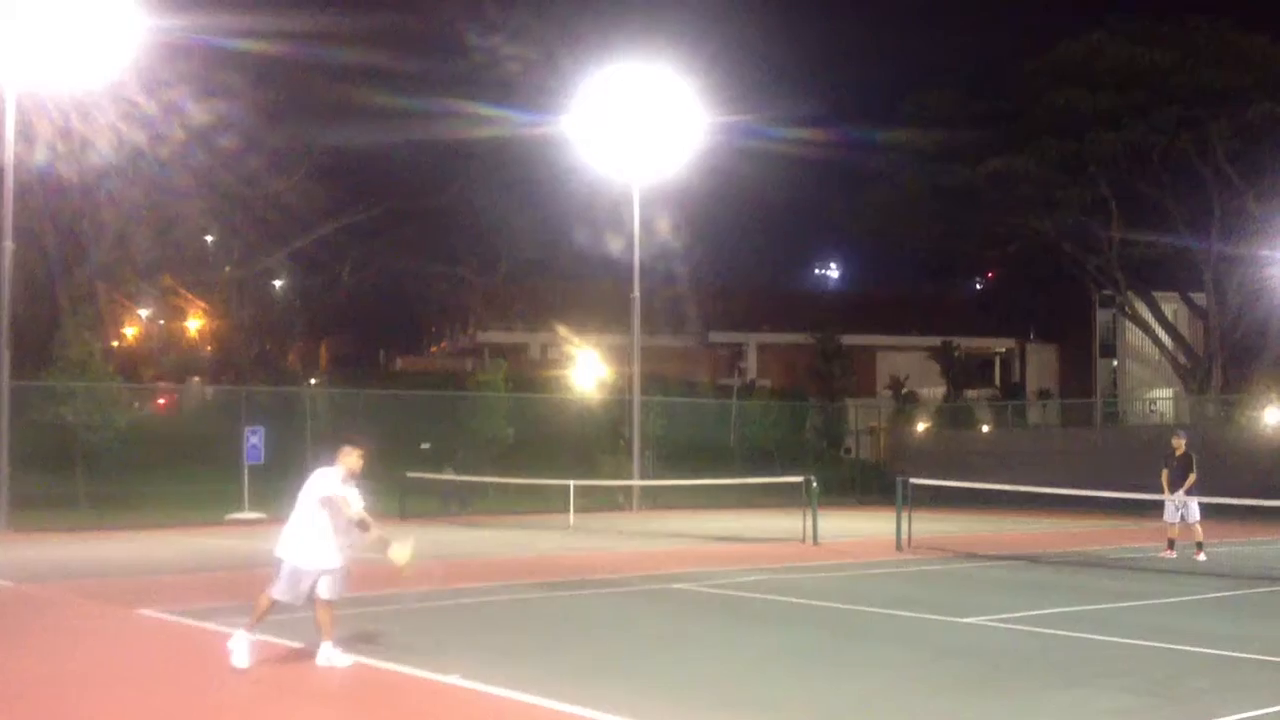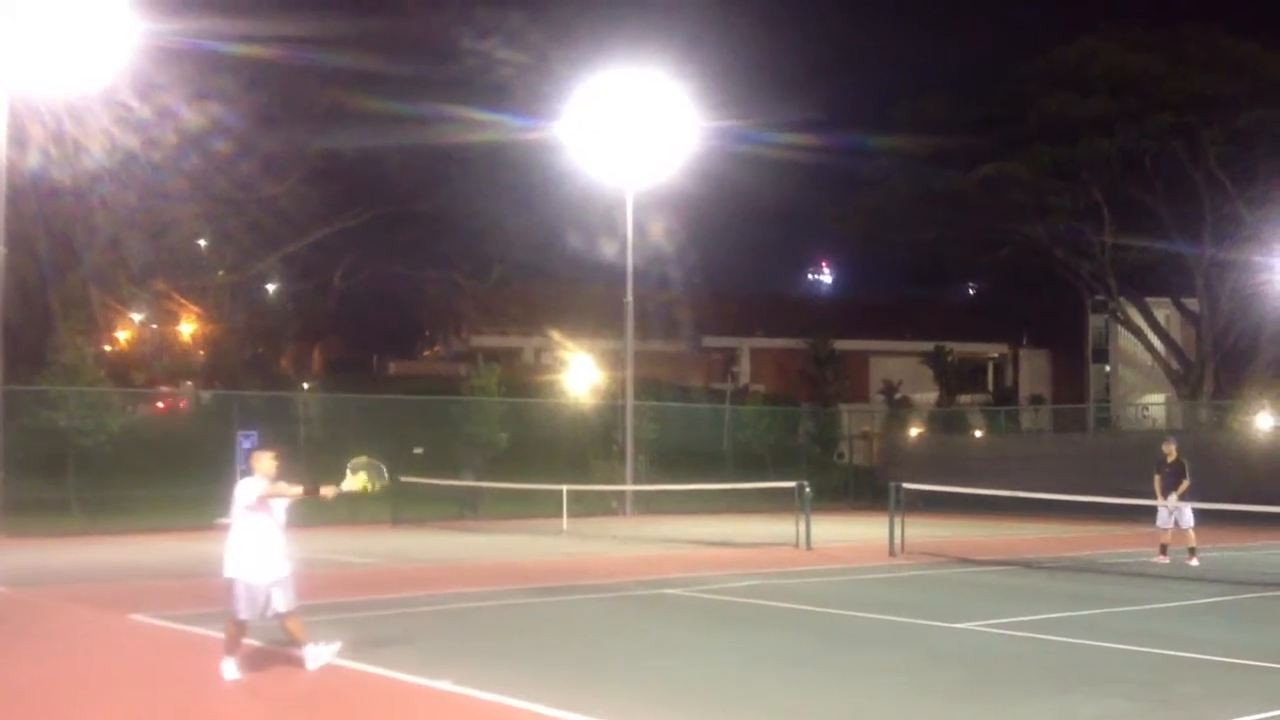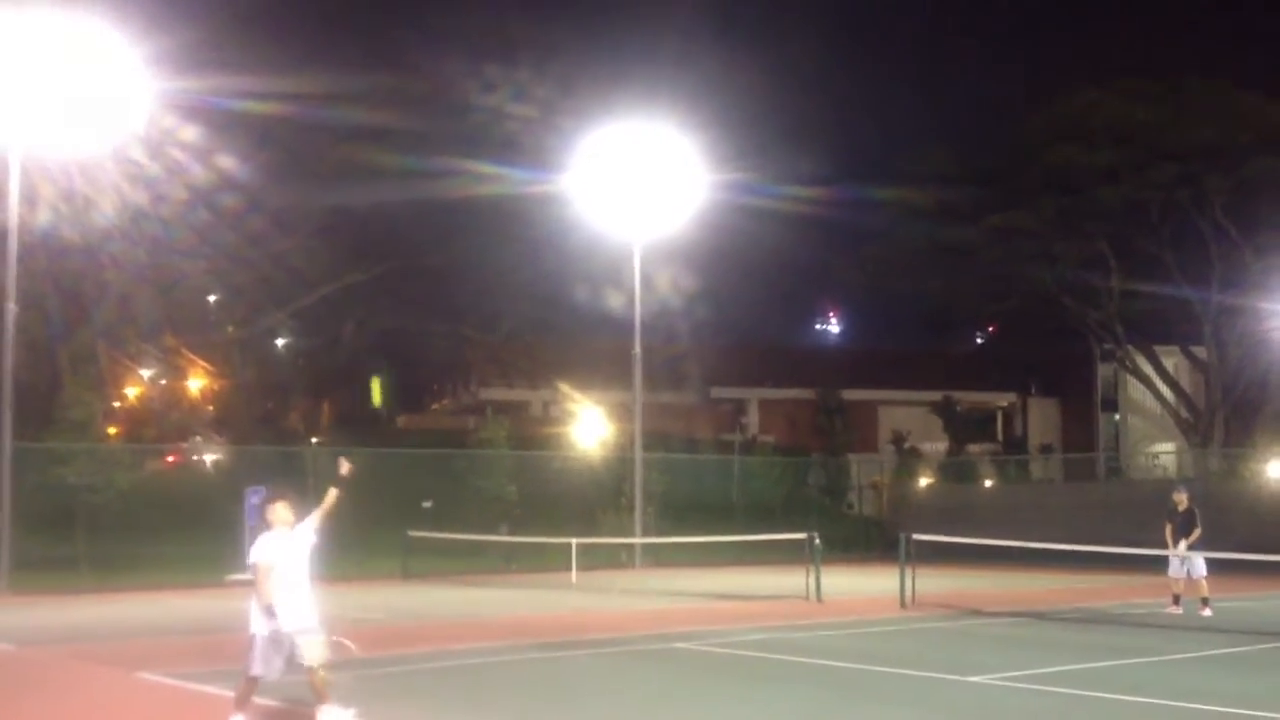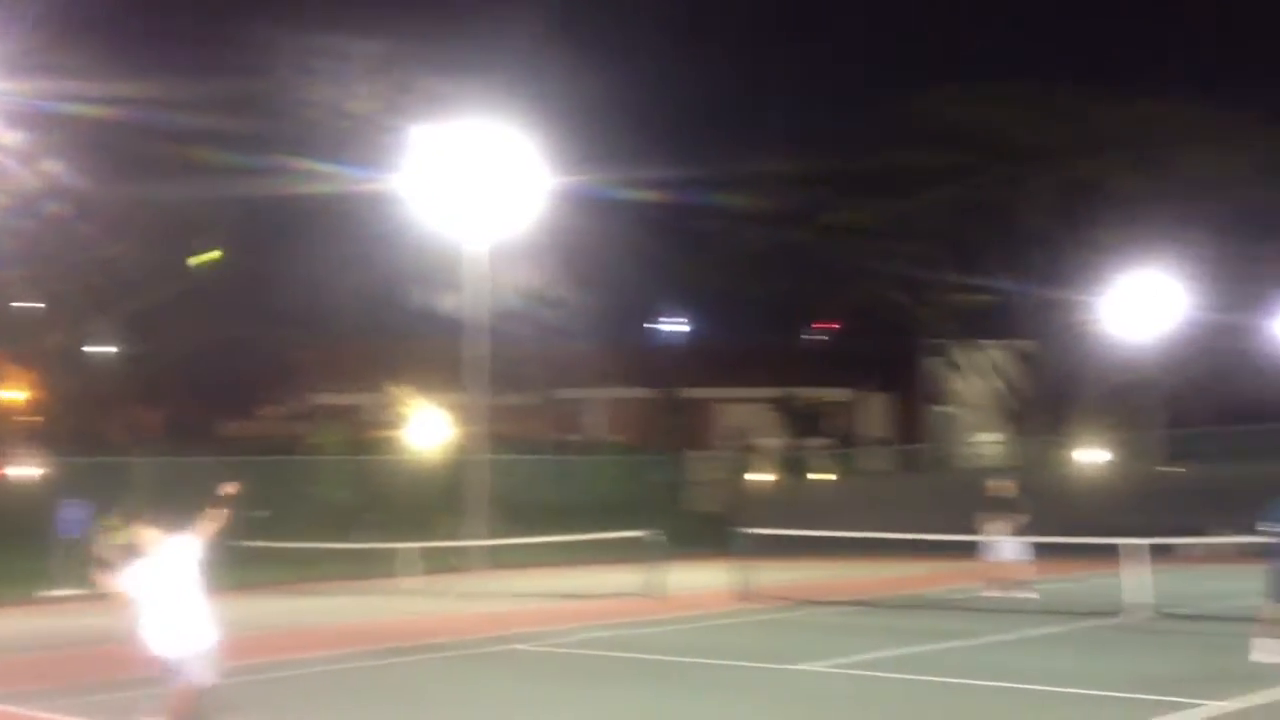
dt=0.7s
person 1, frame 1
left shoulder: (350, 487)
right shoulder: (323, 478)
left elbow: (358, 513)
right elbow: (341, 505)
left wrist: (372, 530)
right wrist: (365, 525)
left hip: (330, 555)
right hip: (302, 551)
left knee: (324, 600)
right knee: (276, 595)
left ankle: (326, 649)
right ankle: (243, 637)
person 1, frame 2
left shoulder: (278, 488)
right shoulder: (246, 487)
left elbow: (294, 493)
right elbow: (277, 491)
left wrist: (322, 491)
right wrist: (314, 490)
left hip: (276, 565)
right hip: (246, 567)
left knee: (286, 611)
right knee: (240, 617)
left ankle: (309, 651)
right ankle: (229, 660)
person 1, frame 3
left shoulder: (302, 534)
right shoulder: (264, 544)
left elbow: (324, 507)
right elbow: (261, 580)
left wrist: (341, 478)
right wrist: (270, 613)
left hip: (304, 619)
right hip: (273, 622)
left knee: (317, 664)
right knee: (256, 673)
person 1, frame 4
left shoulder: (182, 547)
right shoulder: (137, 572)
left elbow: (210, 526)
left wrist: (223, 500)
left hip: (199, 635)
right hip: (170, 641)
left knee: (199, 683)
right knee: (191, 683)
